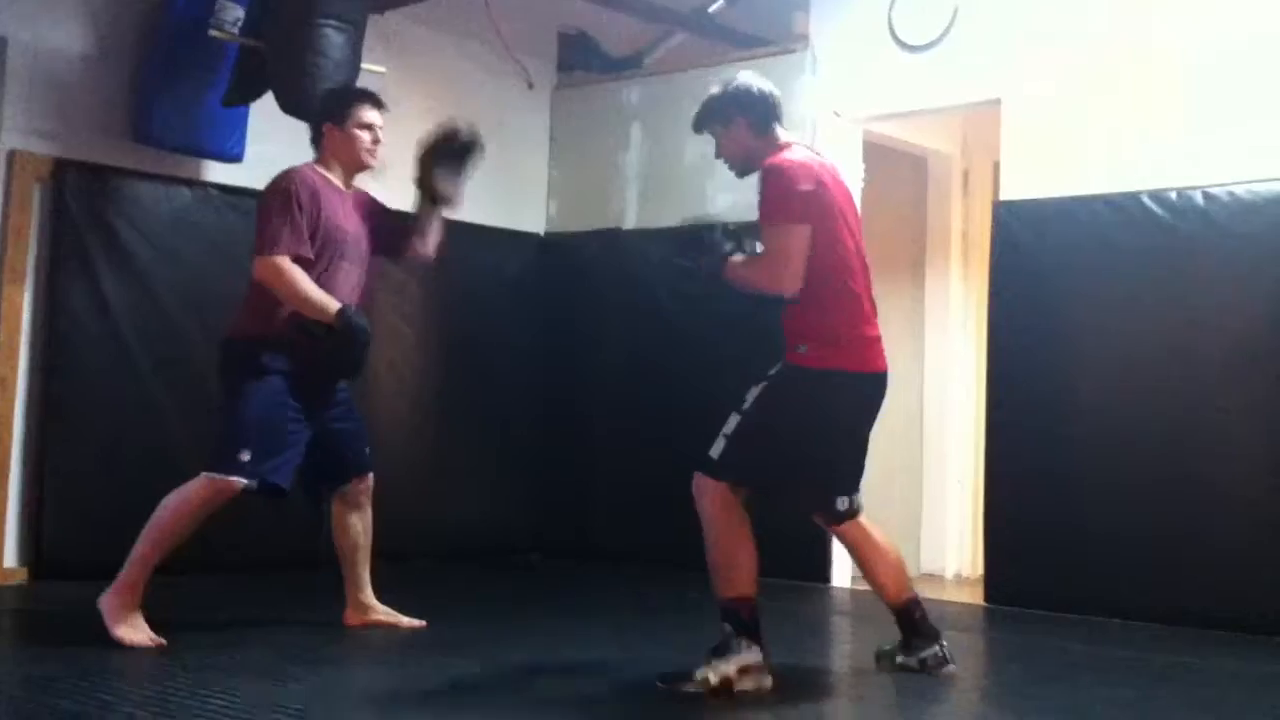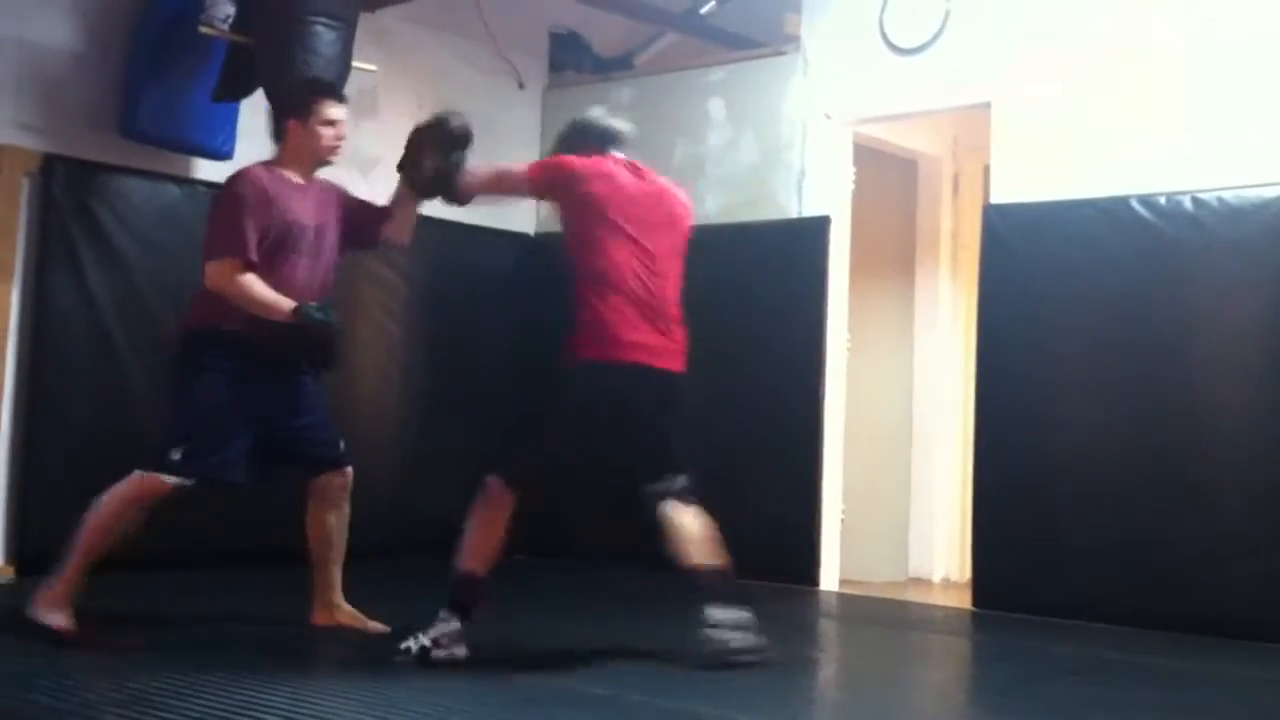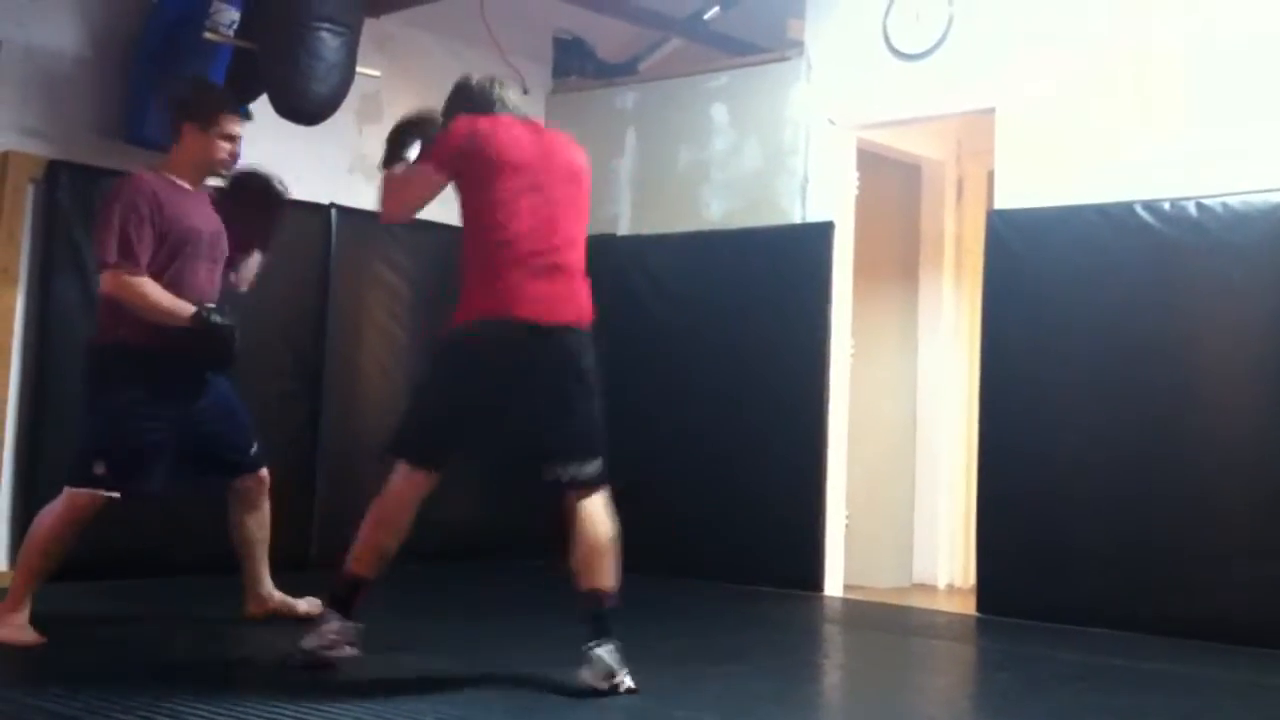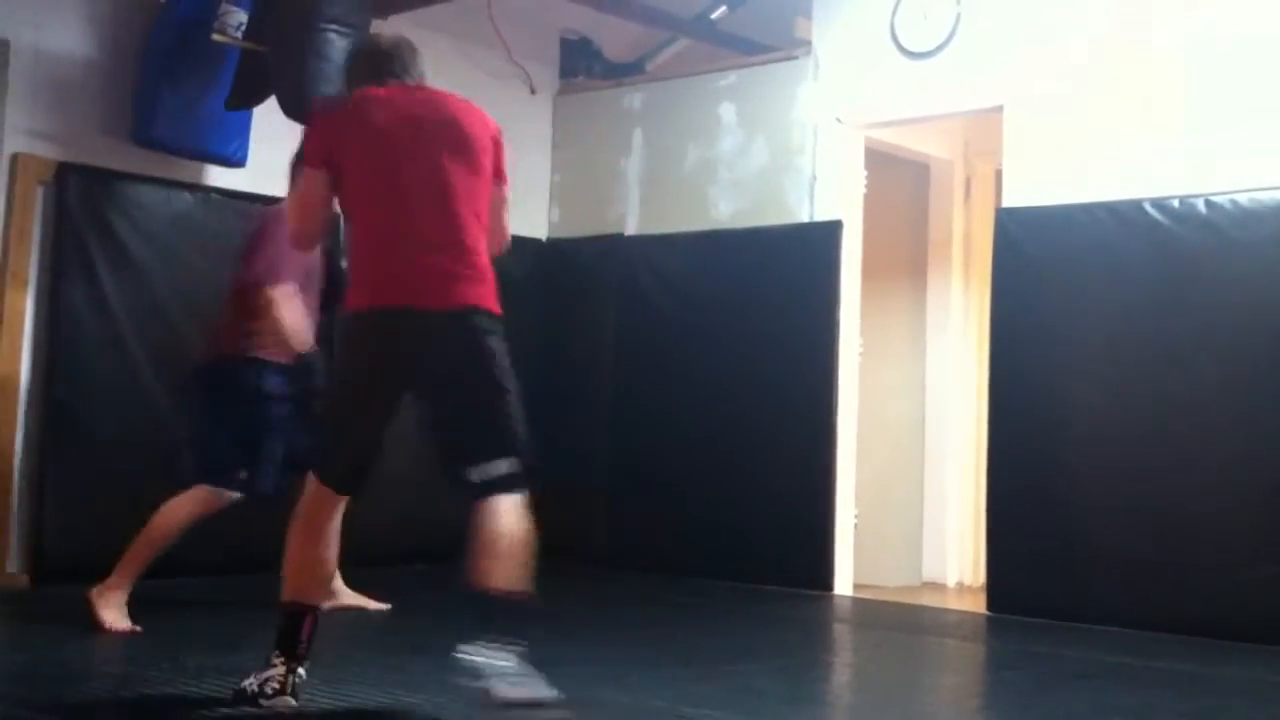
dt=0.7s
person 1, frame 1
left shoulder: (784, 173)
right shoulder: (817, 167)
left elbow: (783, 278)
left wrist: (727, 264)
right wrist: (746, 256)
left hip: (822, 367)
right hip: (860, 366)
left knee: (714, 487)
right knee: (837, 512)
left ankle: (742, 648)
right ankle: (921, 639)
person 1, frame 2
left shoulder: (573, 172)
right shoulder: (676, 198)
left elbow: (480, 182)
left wrist: (456, 180)
left hip: (597, 363)
right hip: (664, 368)
left knee: (500, 488)
right knee: (674, 498)
left ankle: (453, 623)
right ankle: (724, 610)
person 1, frame 3
left shoulder: (467, 134)
right shoulder: (571, 153)
left elbow: (396, 206)
left wrist: (399, 162)
left hip: (491, 328)
right hip: (566, 333)
left knee: (411, 477)
right knee: (586, 494)
left ankle: (340, 619)
right ankle: (602, 645)
person 1, frame 4
left shoulder: (337, 117)
right shoulder: (475, 117)
left elbow: (302, 229)
left hip: (376, 317)
right hip: (464, 315)
left knee: (326, 491)
right knee: (502, 490)
left ankle: (288, 663)
right ankle: (498, 641)
person 2, frame 1
left shoulder: (362, 206)
right shoulder: (297, 185)
left elbow: (419, 246)
right elbow: (271, 266)
left wrist: (437, 191)
right wrist: (338, 315)
left hip: (323, 368)
right hip: (270, 359)
left knee: (356, 482)
right knee: (227, 478)
left ankle: (362, 603)
right ankle: (124, 594)
person 2, frame 2
left shoulder: (330, 198)
right shoulder: (251, 186)
left elbow: (393, 232)
right elbow: (222, 274)
left wrist: (416, 181)
right wrist: (295, 315)
left hip: (286, 365)
right hip: (224, 357)
left knee: (335, 475)
right knee: (163, 477)
left ankle: (330, 604)
right ankle: (62, 586)
person 2, frame 3
left shoulder: (212, 203)
right shoulder: (140, 191)
left elbow: (237, 278)
right elbow: (116, 280)
right wrist: (196, 318)
left hip: (196, 370)
right hip: (135, 369)
left knee: (252, 477)
right knee: (89, 492)
left ankle: (261, 593)
person 2, frame 4
right shoulder: (285, 223)
right elbow: (275, 298)
right wrist: (307, 363)
left hip: (280, 375)
right hip: (252, 372)
right knee: (219, 489)
left ankle: (333, 588)
right ankle: (114, 589)
